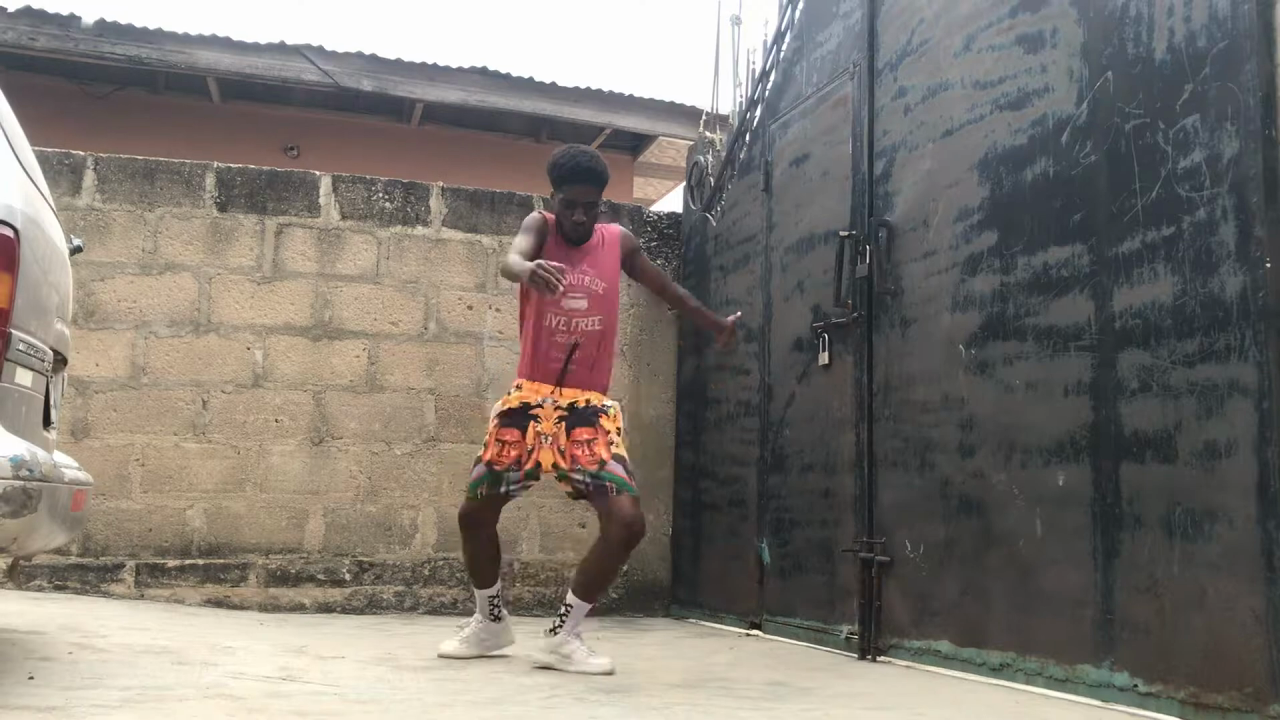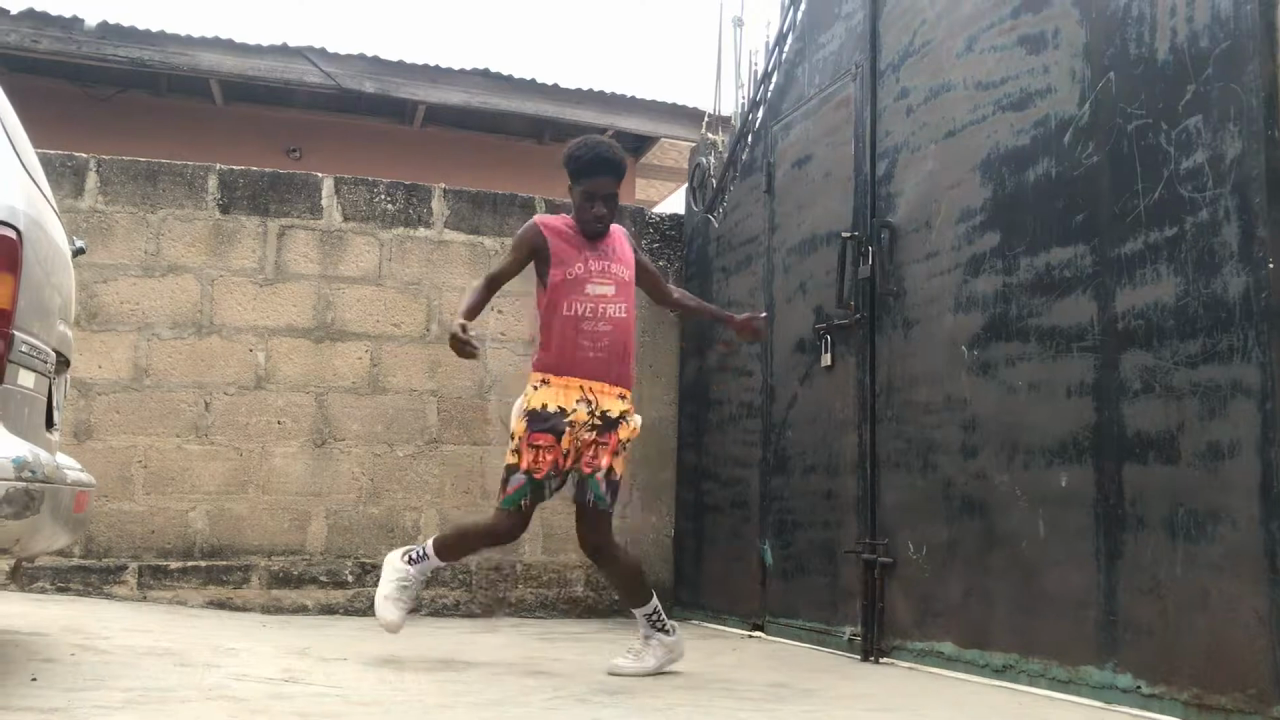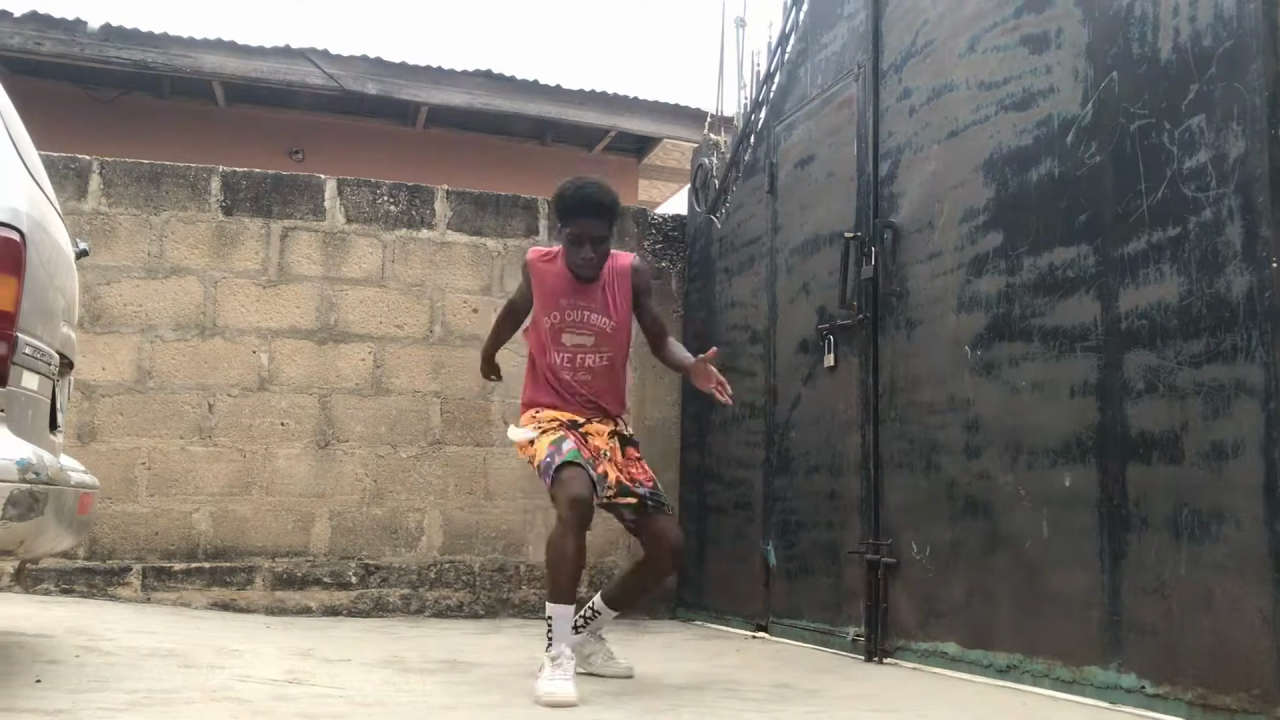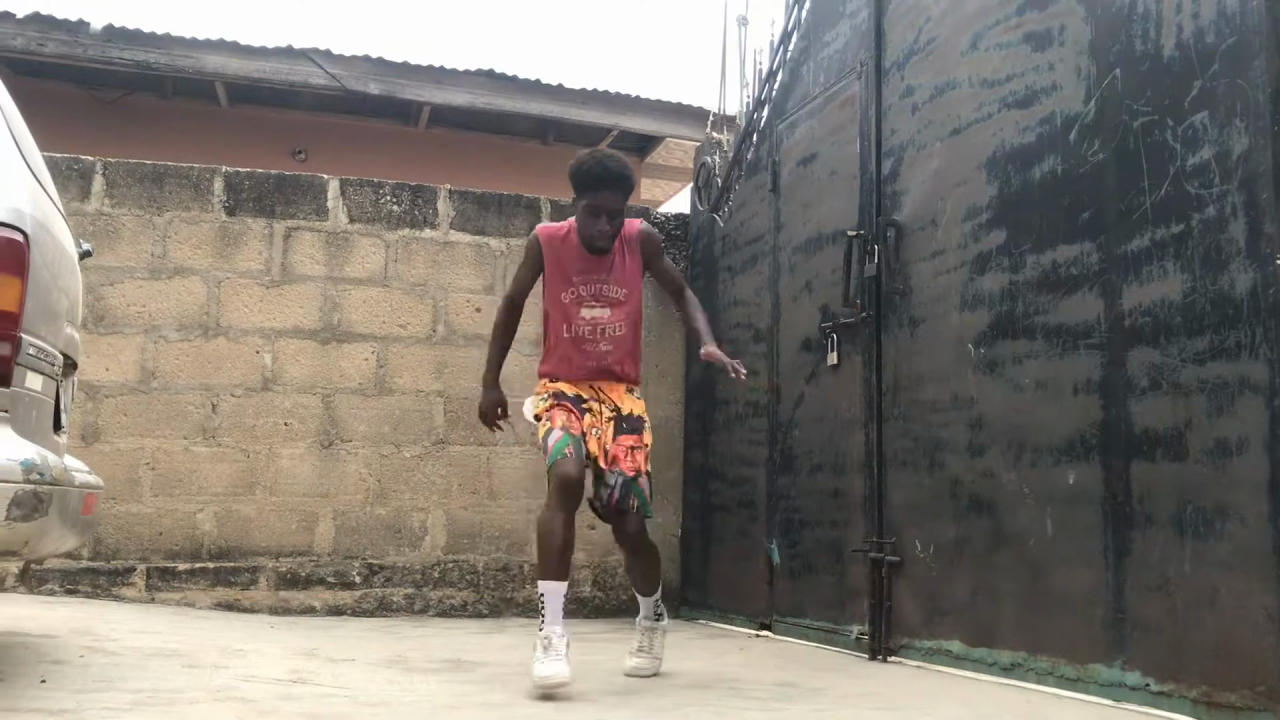
dt=0.2s
person 1, frame 1
left shoulder: (619, 242)
right shoulder: (538, 227)
left elbow: (666, 288)
right elbow: (509, 262)
left wrist: (717, 324)
right wrist: (529, 267)
left hip: (588, 408)
right hip: (529, 399)
left knee: (627, 522)
right knee: (473, 514)
left ankle: (565, 633)
right ankle: (490, 620)
person 1, frame 2
left shoulder: (623, 239)
right shoulder: (542, 233)
left elbow: (665, 292)
right elbow: (490, 283)
left wrist: (730, 321)
right wrist: (461, 322)
left hip: (610, 405)
right hip: (552, 396)
left knee: (597, 540)
right knee: (508, 525)
left ankle: (658, 633)
right ankle: (412, 565)
person 1, frame 3
left shoulder: (632, 272)
right shoulder: (536, 264)
left elbow: (661, 340)
right elbow: (514, 311)
left wrist: (694, 367)
right wrist: (487, 353)
left hip: (607, 426)
right hip: (549, 420)
left knee: (669, 544)
right knee: (575, 501)
left ankle: (589, 628)
right ankle: (558, 650)
person 1, frame 4
left shoulder: (643, 239)
right shoulder: (545, 241)
left elbow: (681, 293)
right elbow: (512, 306)
left wrist: (709, 344)
right wrist: (490, 384)
left hip: (620, 399)
right hip: (562, 393)
left knee: (631, 530)
right knee: (566, 479)
left ankle: (651, 620)
right ankle: (552, 630)
